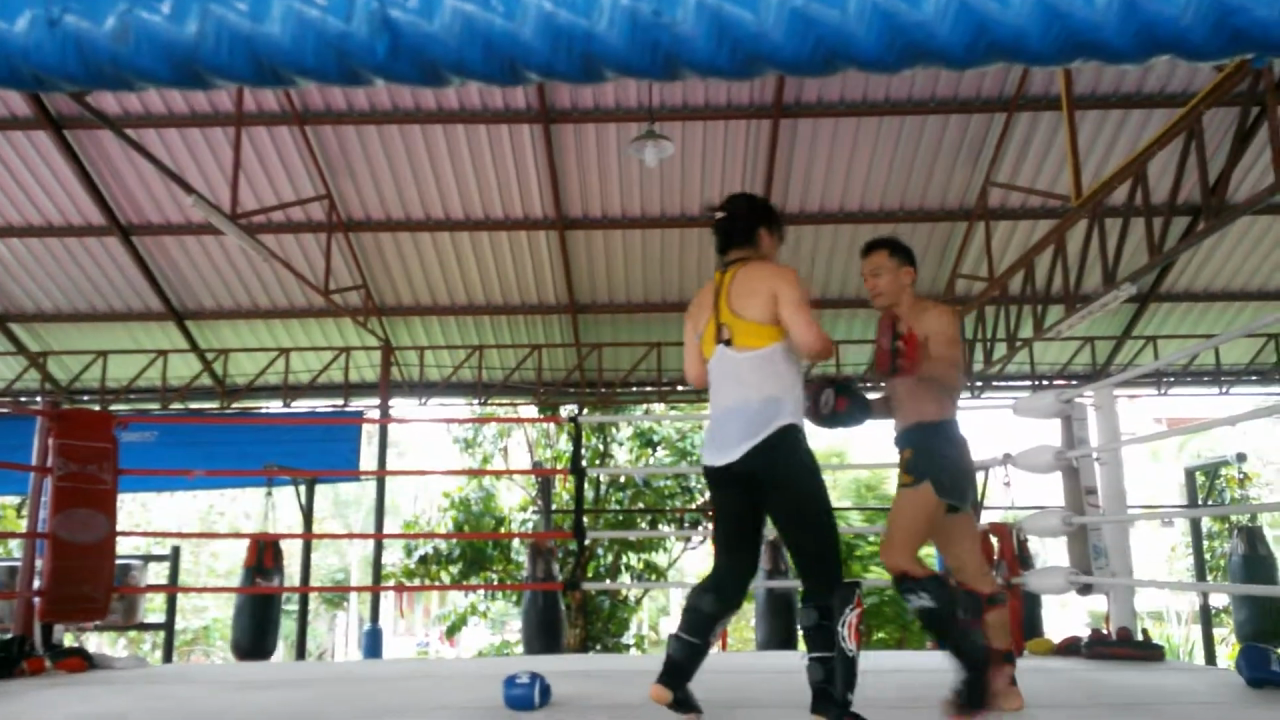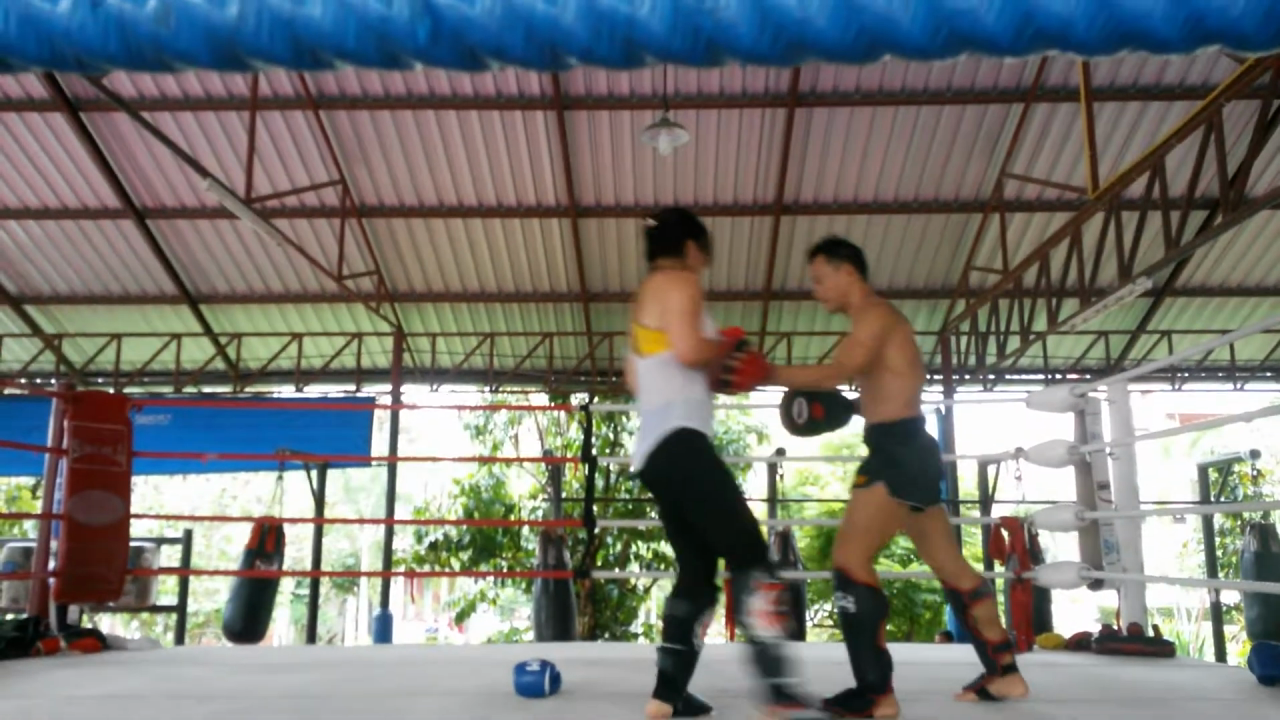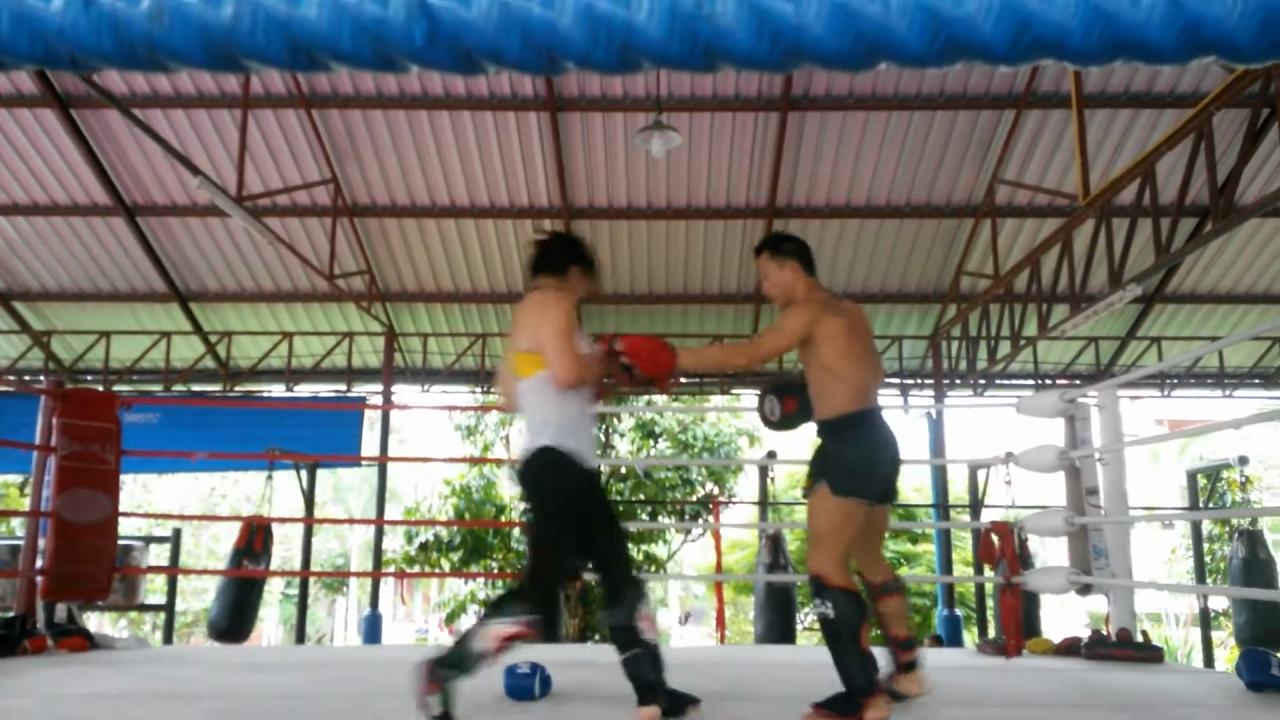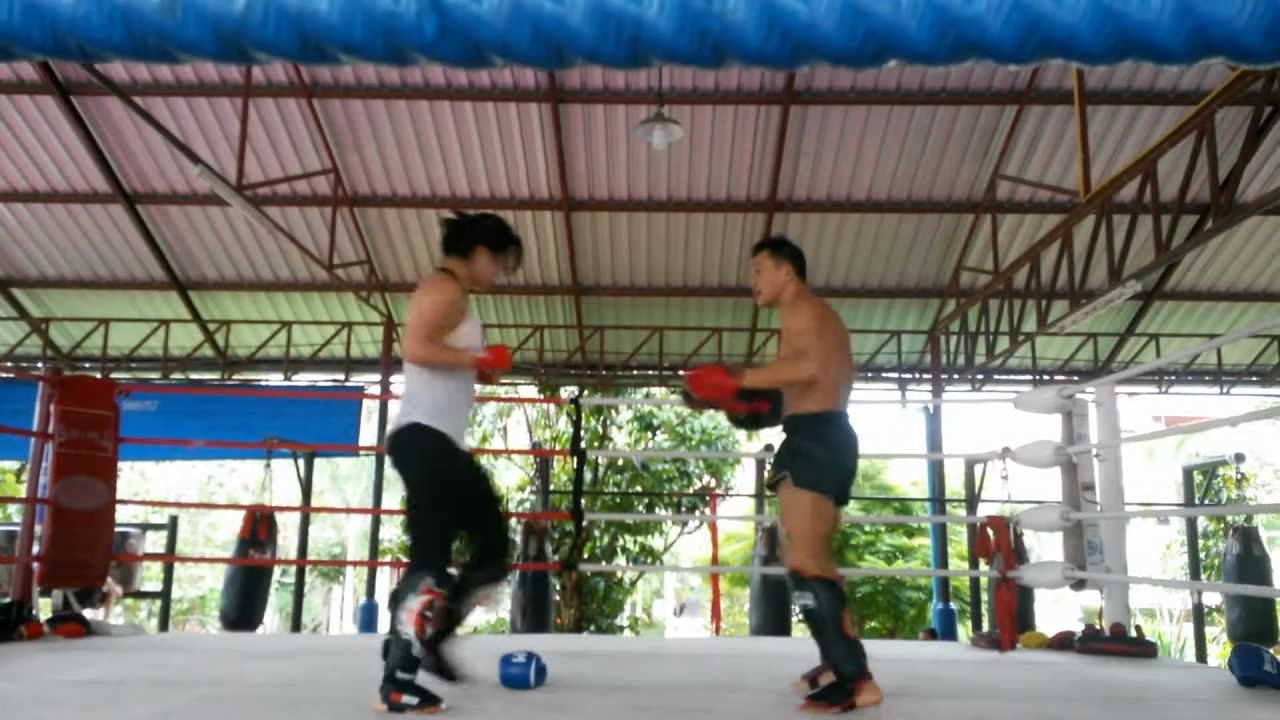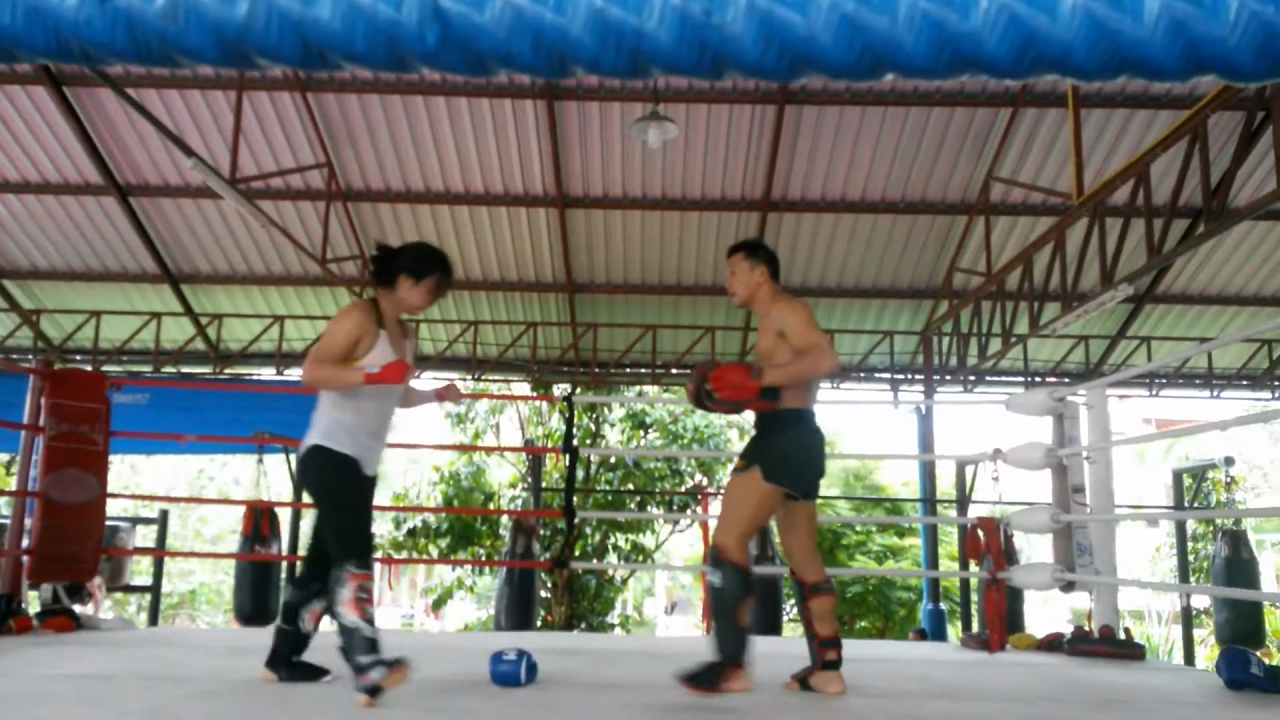
dt=0.3s
person 1, frame 1
left shoulder: (706, 294)
right shoulder: (775, 276)
right elbow: (811, 342)
right wrist: (817, 346)
left hip: (721, 450)
right hip: (773, 442)
left knee: (731, 569)
right knee: (825, 574)
person 1, frame 2
left shoulder: (643, 297)
right shoulder: (678, 282)
right elbow: (689, 350)
left wrist: (714, 367)
right wrist: (727, 346)
left hip: (652, 451)
right hip: (678, 442)
left knee: (696, 573)
right knee: (749, 561)
person 1, frame 3
left shoulder: (526, 318)
right shoulder: (554, 304)
left elbow: (511, 395)
right elbow: (568, 372)
right wrist: (602, 360)
left hip: (569, 466)
right hip: (557, 464)
left knee: (621, 577)
right knee: (540, 590)
right ankle: (443, 670)
person 1, frame 4
left shoulder: (446, 294)
right shoulder: (445, 287)
right elbow: (416, 348)
left wrist: (476, 368)
right wrist: (479, 358)
left hip: (439, 442)
right hip: (424, 439)
left knee: (492, 549)
right knee: (431, 560)
left ankle: (431, 641)
right ankle: (399, 683)
person 1, frame 5
left shoulder: (403, 334)
right shoulder: (358, 318)
right elbow: (312, 369)
left wrist: (432, 395)
right wrist: (374, 374)
left hip: (361, 466)
right hip: (329, 456)
left knee: (324, 564)
right knee: (354, 556)
left ankle: (282, 656)
right ankle: (368, 668)
person 2, frame 1
left shoulder: (935, 316)
right shoulder: (900, 329)
left elbow: (953, 372)
left wrist: (916, 361)
left hip: (935, 450)
right hip: (927, 452)
left knee: (898, 557)
right knee: (968, 568)
left ankle: (981, 664)
right ankle: (1001, 681)
person 2, frame 2
left shoulder: (874, 316)
right shoulder: (875, 325)
left elbow: (837, 371)
left wrist: (765, 372)
left hip: (898, 451)
right hip: (905, 451)
left knee: (849, 560)
right knee: (949, 564)
right ankle: (1004, 672)
person 2, frame 3
left shoulder: (807, 312)
right shoulder: (848, 312)
left elbow: (750, 354)
left wrist: (669, 360)
left hip: (848, 447)
right hip: (873, 440)
left knee: (826, 569)
right knee: (869, 563)
right ankle: (906, 669)
person 2, frame 4
left shoulder: (803, 311)
right shoulder: (825, 320)
left elbow: (811, 366)
left wrist: (738, 382)
right wrist: (777, 402)
left hip: (814, 442)
right hip: (829, 440)
left knee: (801, 562)
right knee: (814, 560)
left ankle: (855, 679)
right ankle: (839, 669)
person 2, frame 5
left shoulder: (786, 309)
right shoulder: (776, 321)
left elbow: (827, 359)
left wrist: (761, 378)
right wrist: (744, 391)
left hip: (784, 436)
right hip: (797, 438)
left knee: (727, 541)
right knee: (800, 559)
left ankle: (730, 664)
right ankle: (827, 667)
